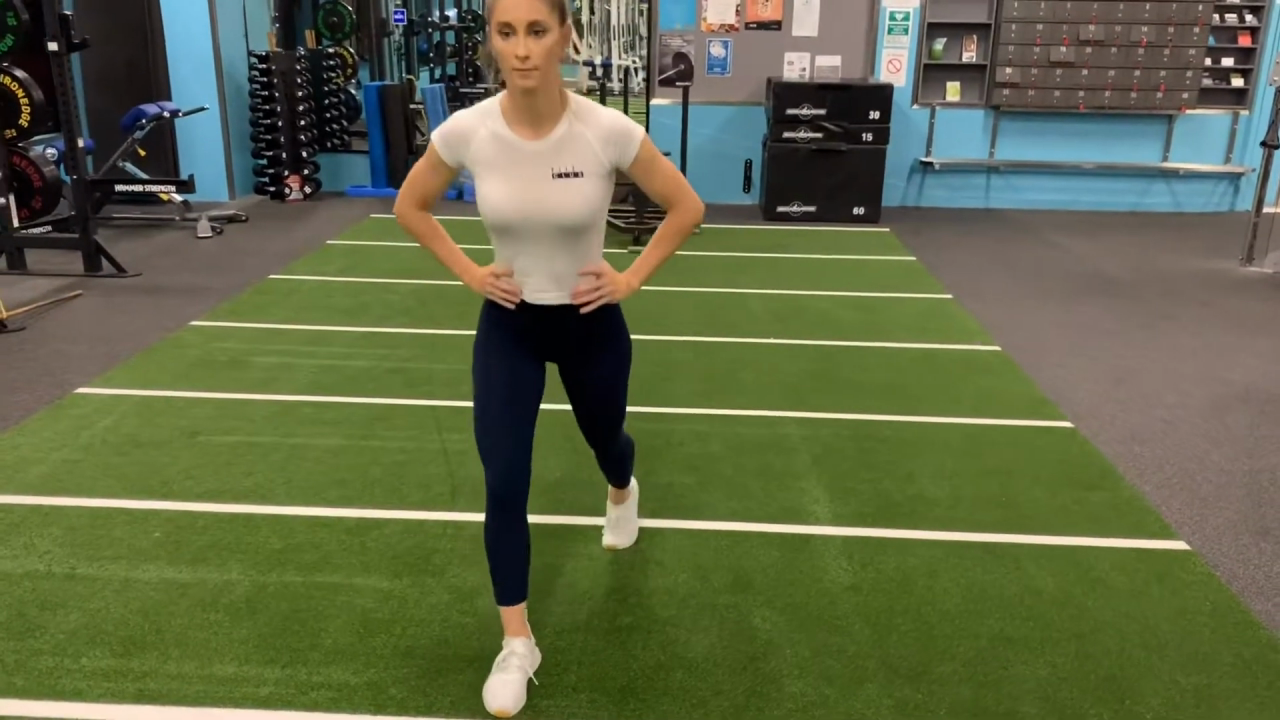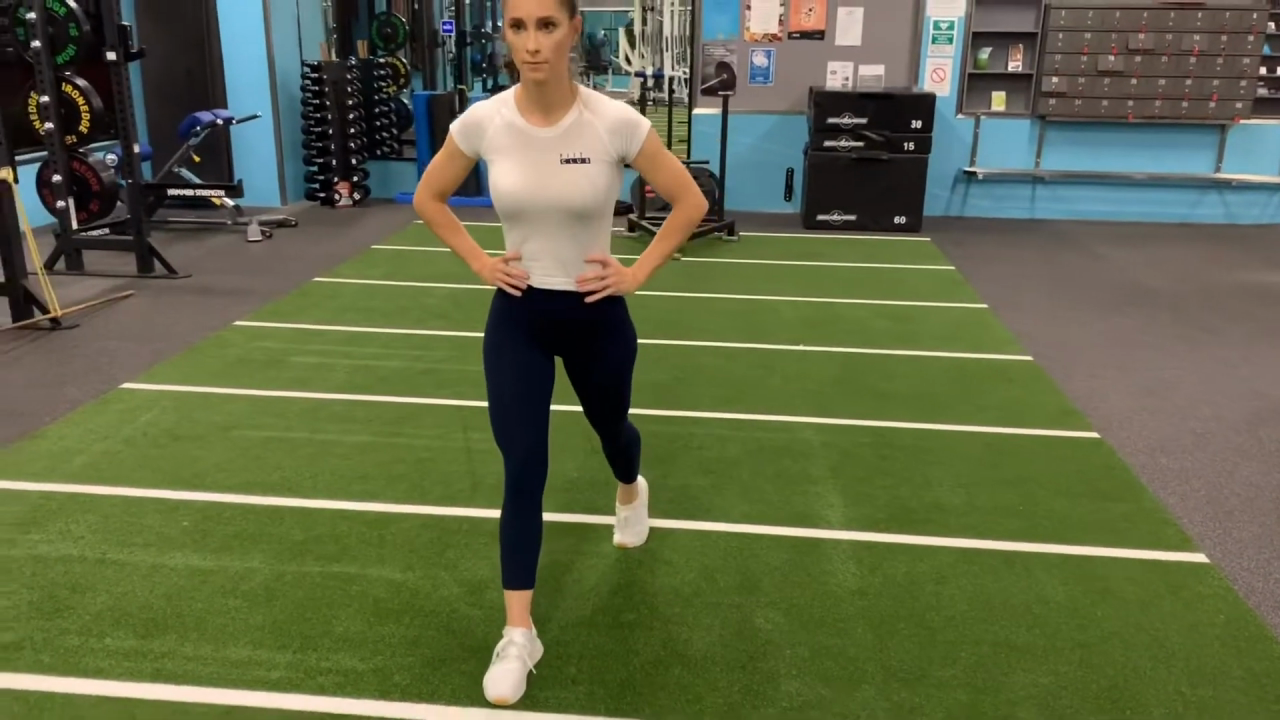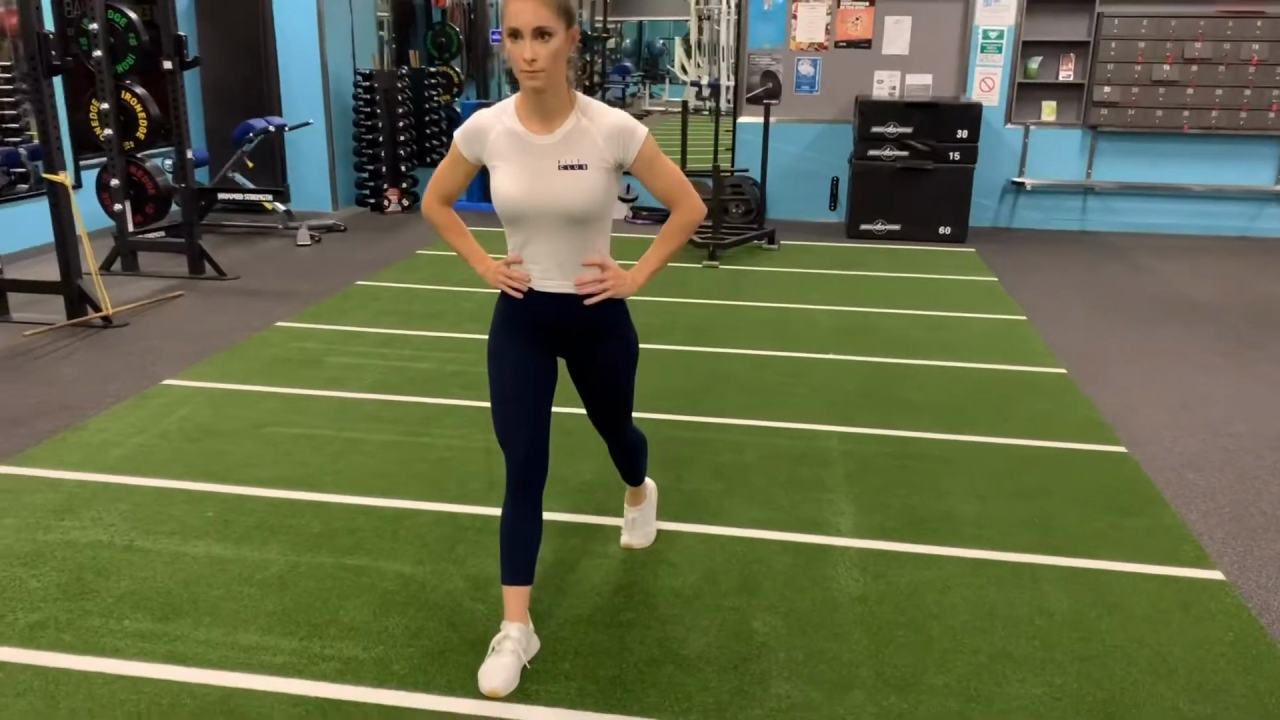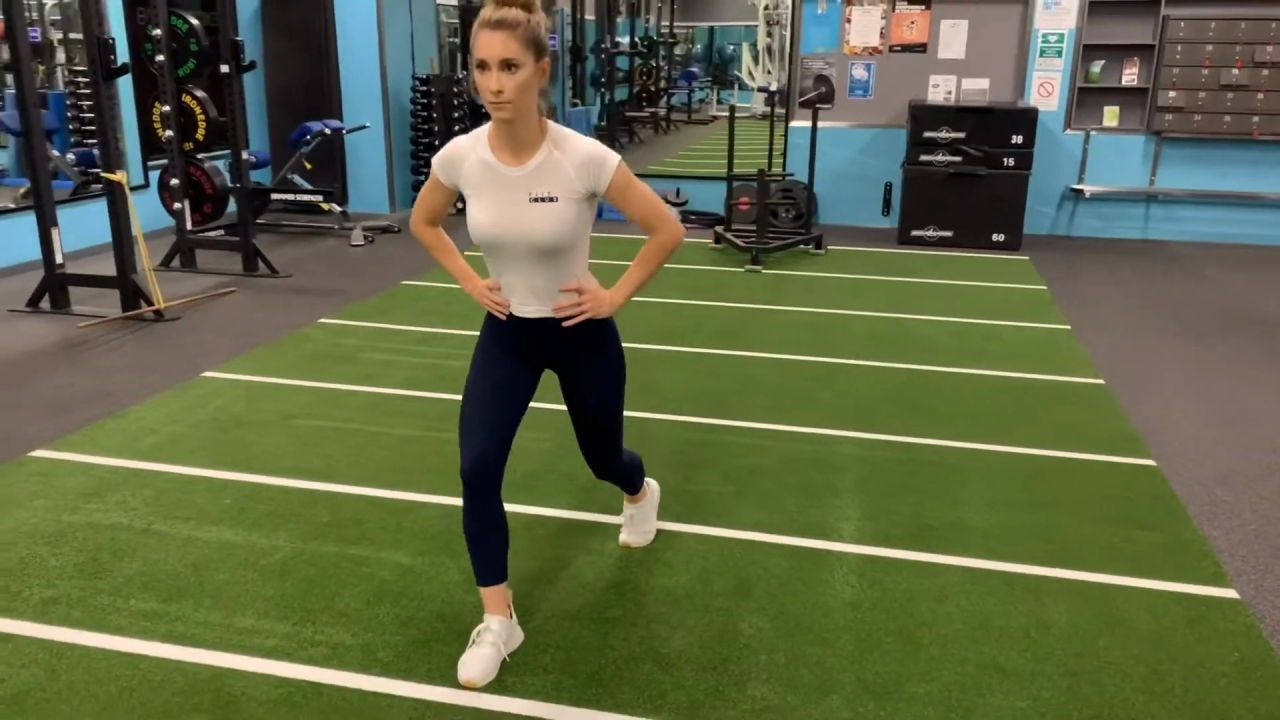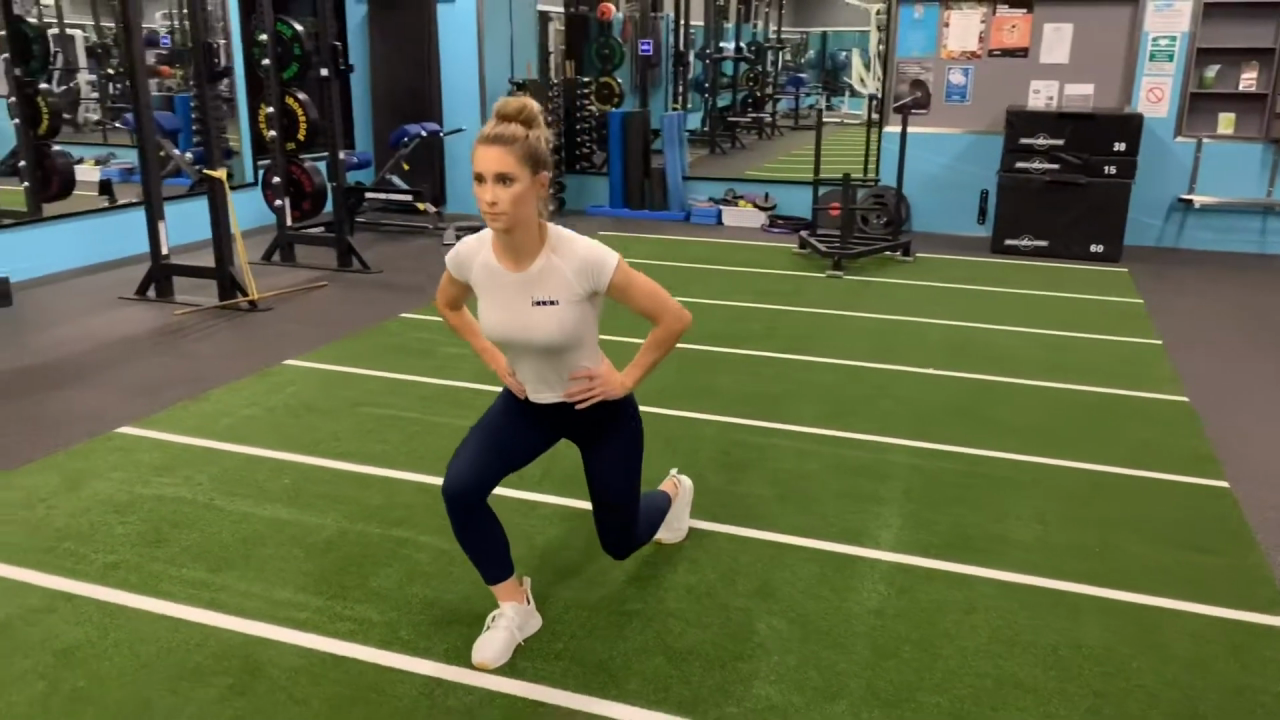
dt=0.5s
person 1, frame 1
left shoulder: (607, 129)
right shoulder: (466, 130)
left elbow: (687, 208)
right elbow: (410, 207)
left wrist: (631, 279)
right wrist: (468, 273)
left hip: (590, 324)
right hip: (508, 327)
left knee: (605, 438)
right knee: (504, 486)
left ankle: (622, 491)
right ankle: (516, 644)
person 1, frame 2
left shoulder: (615, 122)
right shoulder: (481, 121)
left elbow: (690, 203)
right elbow: (429, 199)
left wrist: (637, 272)
right wrist: (478, 261)
left hip: (595, 315)
right hip: (517, 318)
left knee: (610, 426)
right knee: (522, 471)
left ankle: (631, 491)
right ankle: (518, 635)
person 1, frame 3
left shoulder: (612, 129)
right shoulder: (484, 128)
left elbow: (689, 207)
right elbow: (436, 203)
left wrist: (637, 275)
right wrist: (483, 266)
left hip: (596, 317)
right hip: (520, 320)
left knee: (614, 428)
right knee: (523, 470)
left ankle: (639, 493)
right ankle: (515, 629)
person 1, frame 4
left shoulder: (583, 157)
right shoulder: (457, 157)
left elbow: (667, 231)
right elbow: (424, 224)
left wrist: (613, 297)
right wrist: (470, 281)
left hip: (580, 336)
right hip: (506, 336)
left knee: (602, 458)
right knee: (478, 471)
left ankle: (643, 492)
right ankle: (498, 621)
person 1, frame 5
left shoulder: (583, 258)
right shoulder: (469, 255)
left elbow: (674, 318)
right elbow: (448, 305)
left wrist: (625, 379)
right wrist: (492, 357)
left hip: (597, 409)
right hip: (526, 404)
left knee: (618, 541)
right knee: (459, 489)
left ankle: (673, 490)
right ankle: (514, 607)
